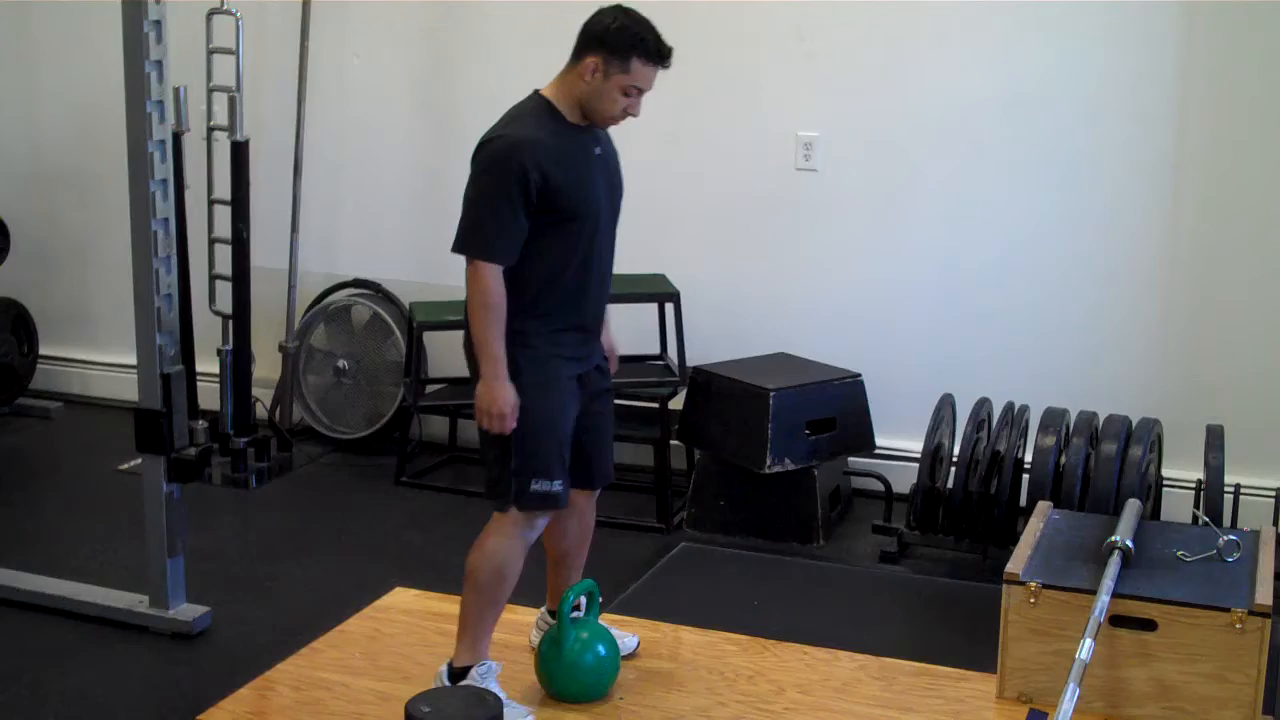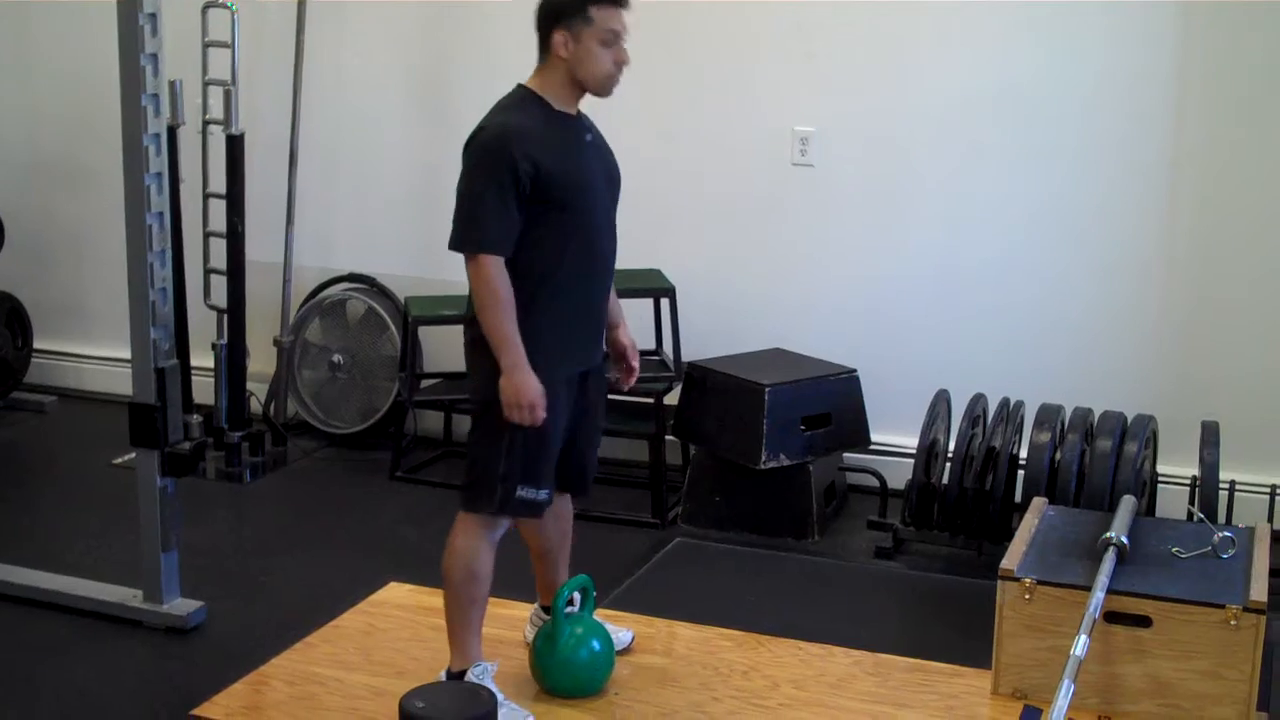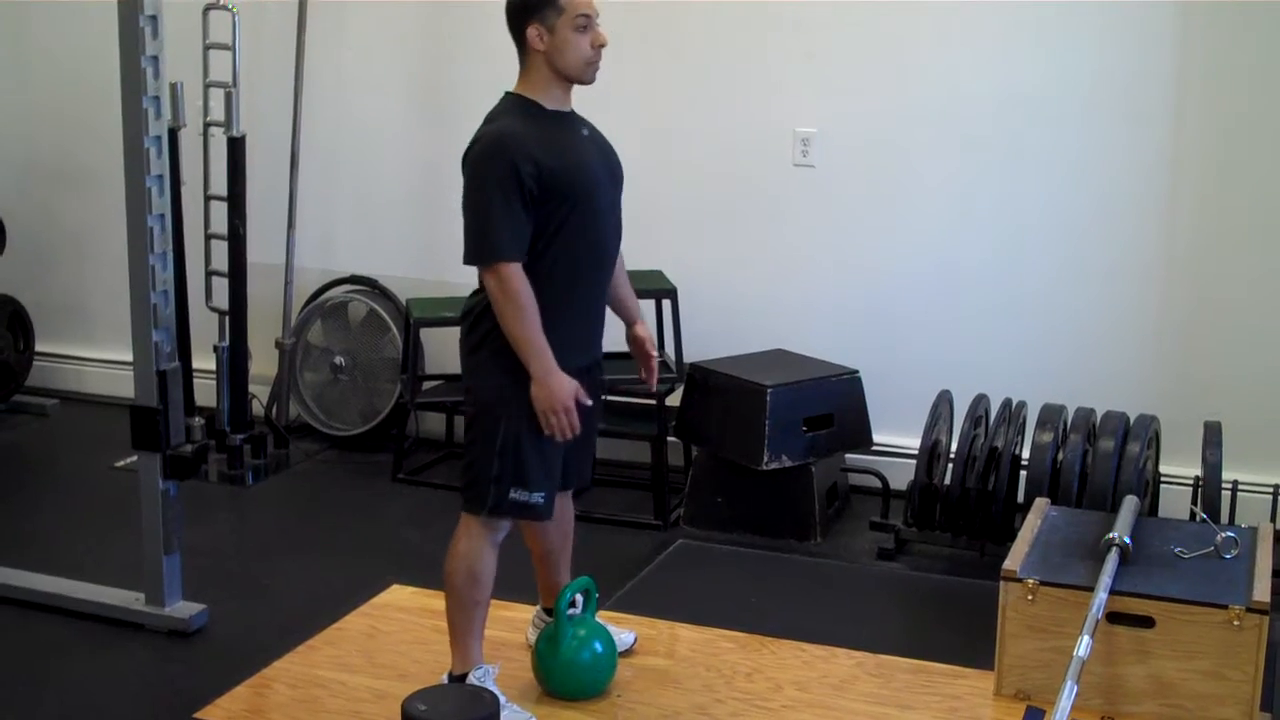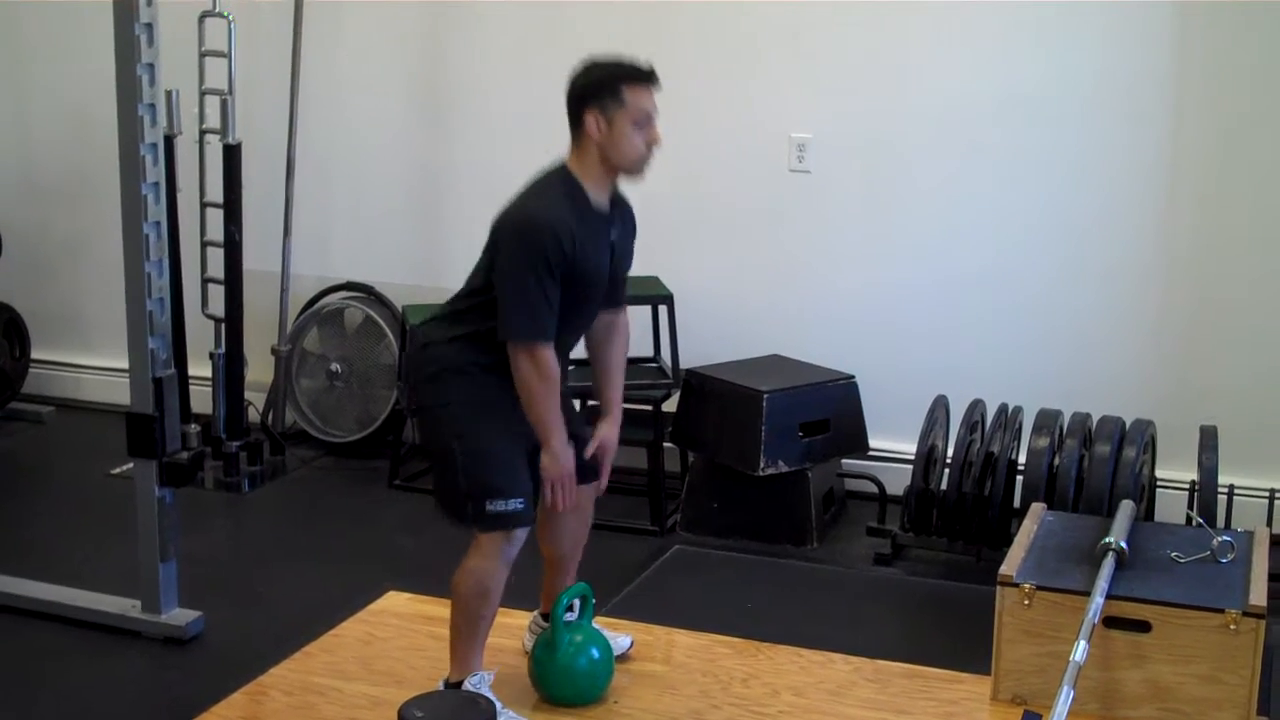
dt=0.4s
person 1, frame 1
left shoulder: (595, 138)
right shoulder: (516, 146)
right elbow: (484, 267)
left wrist: (599, 325)
right wrist: (493, 375)
left hip: (580, 349)
right hip: (525, 357)
left knee: (582, 488)
right knee: (526, 508)
left ankle: (559, 619)
person 1, frame 2
left shoulder: (582, 131)
right shoulder: (507, 137)
right elbow: (485, 260)
left wrist: (615, 325)
right wrist: (513, 367)
left hip: (578, 355)
right hip: (527, 363)
left knee: (556, 490)
right knee: (489, 511)
left ankle: (554, 613)
person 1, frame 3
left shoulder: (578, 130)
right shoulder: (505, 143)
right elbow: (501, 271)
left wrist: (635, 320)
right wrist: (543, 373)
left hip: (575, 352)
right hip: (520, 360)
left knee: (556, 491)
right knee: (492, 513)
left ankle: (556, 617)
person 1, frame 4
left shoulder: (616, 214)
right shoulder: (540, 221)
left elbow: (610, 317)
right elbow: (532, 352)
left wrist: (610, 415)
right wrist: (553, 446)
left hip: (515, 372)
right hip: (457, 372)
left knee: (584, 480)
right knee: (507, 524)
left ankle: (552, 622)
